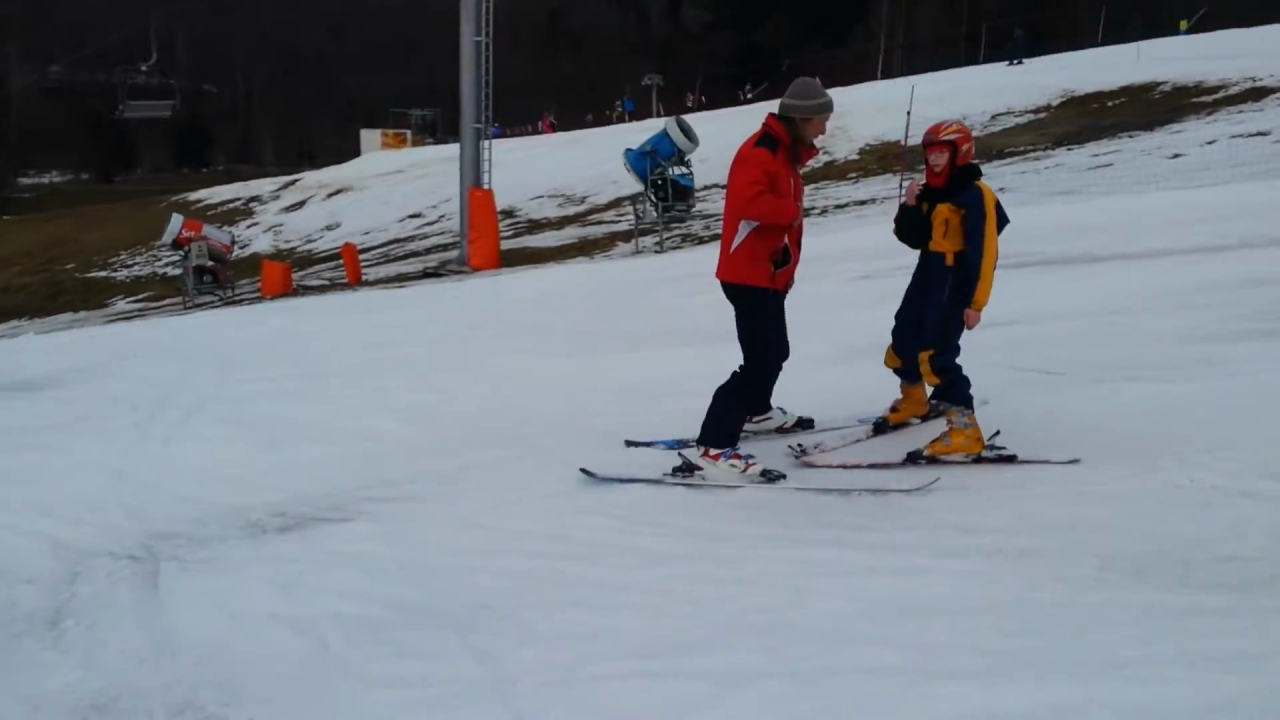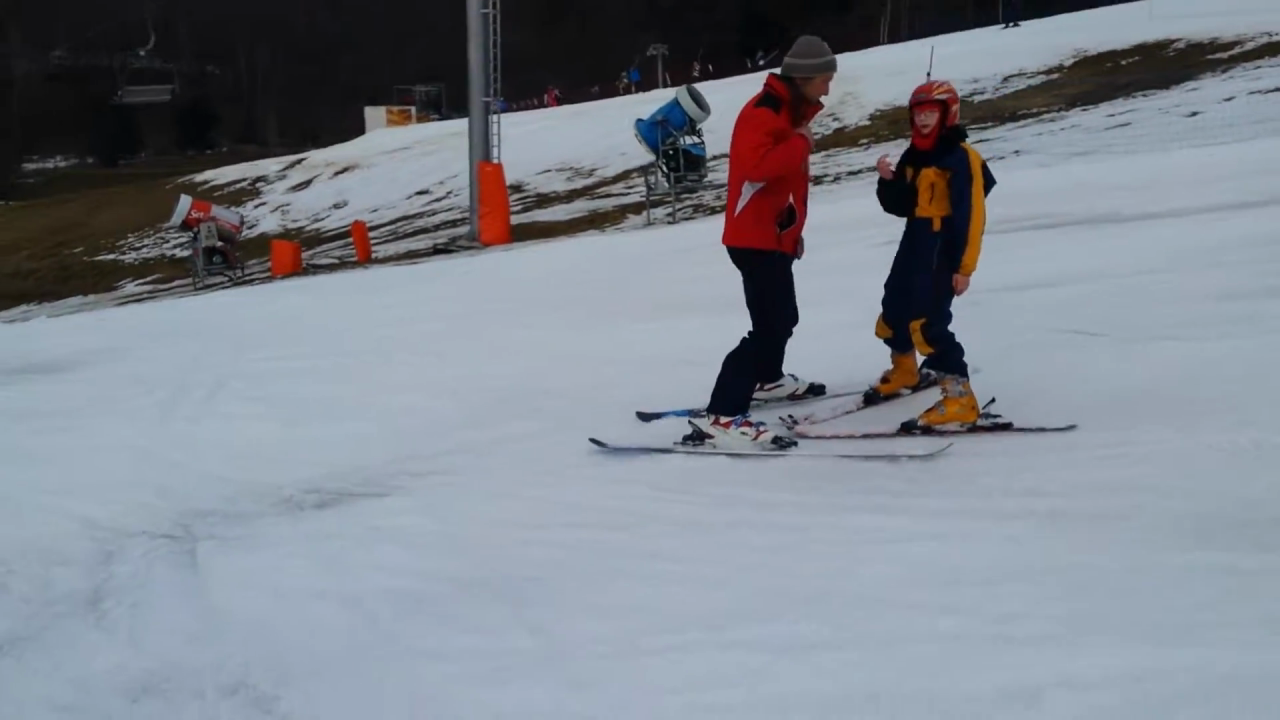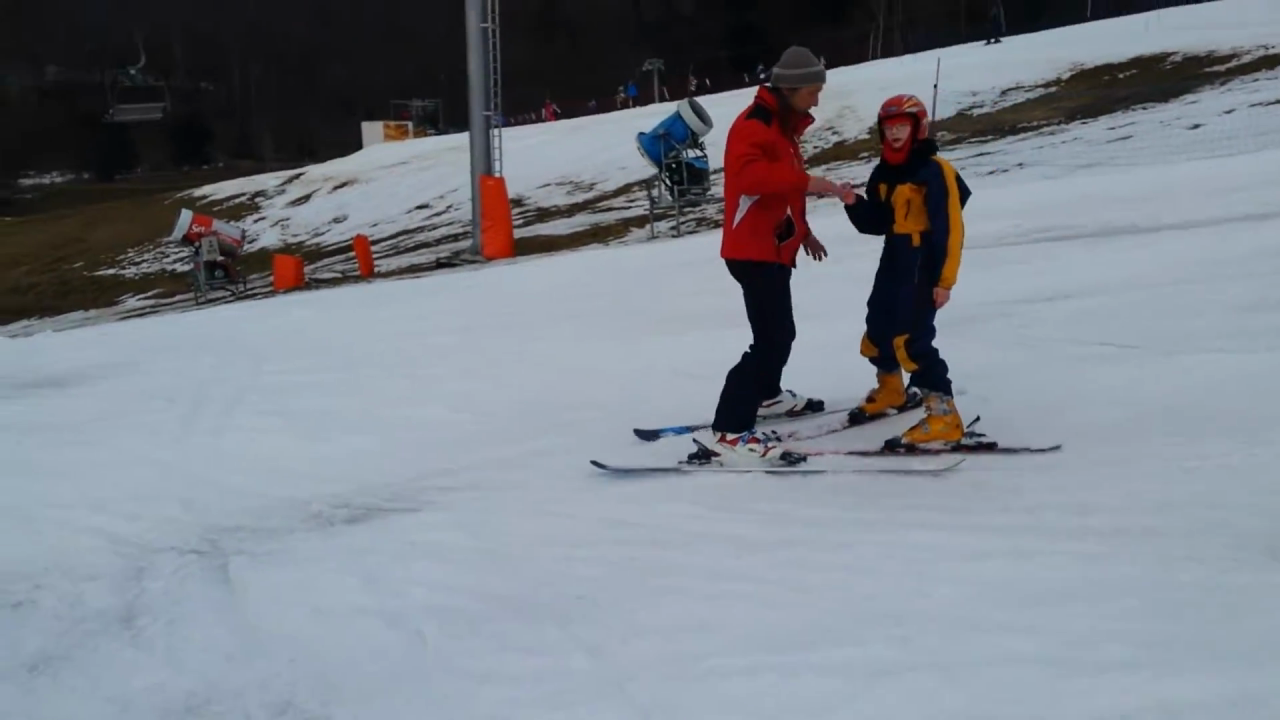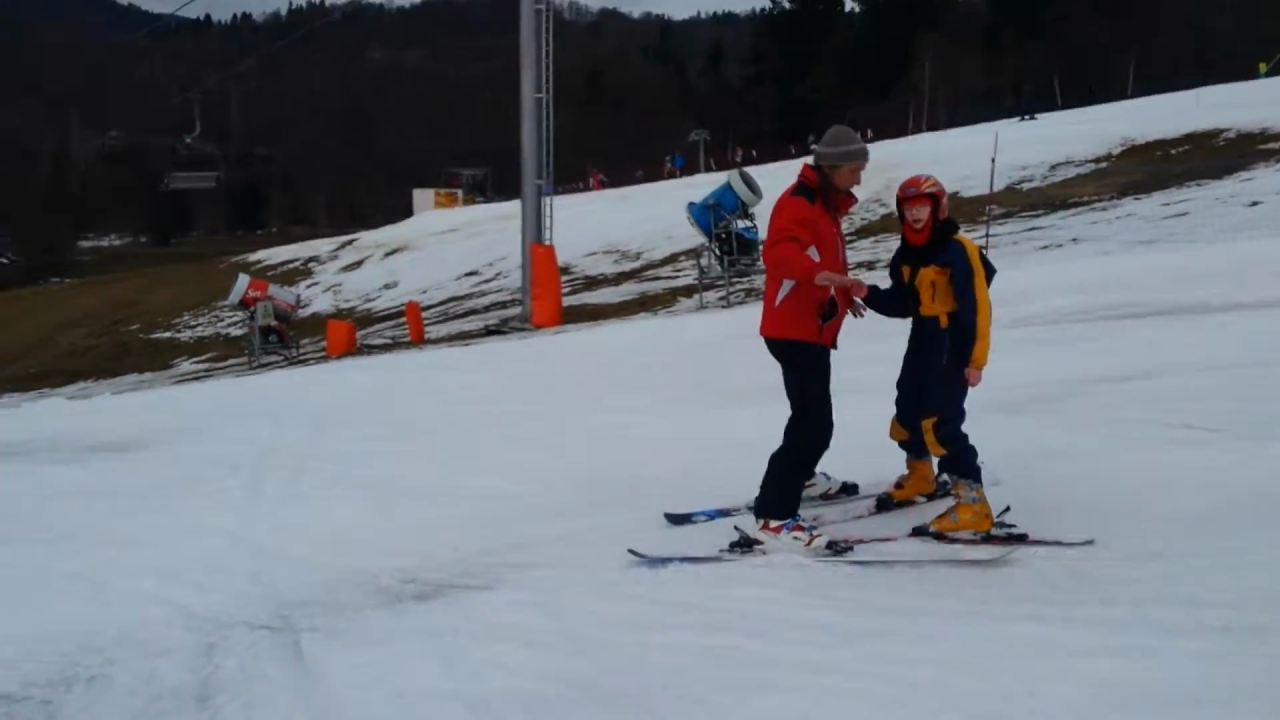
dt=0.2s
person 1, frame 1
left shoulder: (784, 151)
right shoulder: (761, 151)
right elbow: (748, 203)
left wrist: (788, 258)
right wrist: (791, 211)
left hip: (768, 272)
right hip: (751, 274)
left knee: (773, 351)
right knee: (762, 361)
left ankle: (756, 411)
person 1, frame 2
left shoulder: (788, 110)
right shoulder: (764, 111)
right elbow: (756, 164)
left wrist: (795, 230)
right wrist: (801, 145)
left hip: (774, 236)
right hip: (756, 237)
left knee: (782, 317)
right knee: (770, 326)
left ankle: (767, 379)
person 1, frame 3
left shoulder: (780, 124)
right shoulder: (755, 123)
right elbow: (745, 175)
left wrist: (803, 232)
right wrist: (805, 180)
left hip: (772, 248)
right hip: (755, 250)
left knee: (779, 332)
right knee: (771, 341)
left ankle: (766, 394)
person 1, frame 4
left shoulder: (824, 204)
right shoulder: (799, 201)
right elbow: (779, 252)
left wrist: (844, 291)
right wrist: (819, 275)
left hip: (811, 328)
right hip: (795, 330)
left knee: (811, 413)
right knee: (814, 423)
left ankle: (801, 477)
person 2, frame 1
left shoulder: (975, 195)
right shoulder: (931, 191)
left elbow: (984, 253)
right elbow: (914, 238)
left wrist: (976, 302)
right wrist: (909, 207)
left hip: (955, 282)
right hip: (926, 276)
left knee: (934, 354)
right knee: (902, 342)
left ankle: (965, 430)
right ankle: (914, 401)
person 2, frame 2
left shoulder: (961, 157)
right shoulder: (913, 156)
left elbow: (971, 216)
right elbow: (900, 206)
left wrist: (964, 266)
right wrist: (887, 181)
left hip: (944, 247)
right hip: (913, 242)
left knee: (926, 322)
right knee: (893, 311)
left ankle: (960, 397)
right ankle: (906, 370)
person 2, frame 3
left shoulder: (934, 170)
right shoulder: (883, 172)
left elbow: (949, 229)
right elbow: (876, 224)
left wrist: (945, 279)
right wrist: (854, 205)
left hip: (923, 262)
right hip: (894, 259)
left knee: (910, 338)
right knee: (878, 329)
left ankle: (944, 416)
right ankle: (891, 390)
person 2, frame 4
left shoulder: (958, 250)
right shoulder: (905, 255)
left elbow: (977, 308)
right elbow: (902, 305)
left wrist: (976, 359)
right wrist: (871, 296)
left hip: (953, 343)
right hip: (921, 341)
left knee: (939, 421)
right knee: (907, 413)
right ankle: (921, 477)
